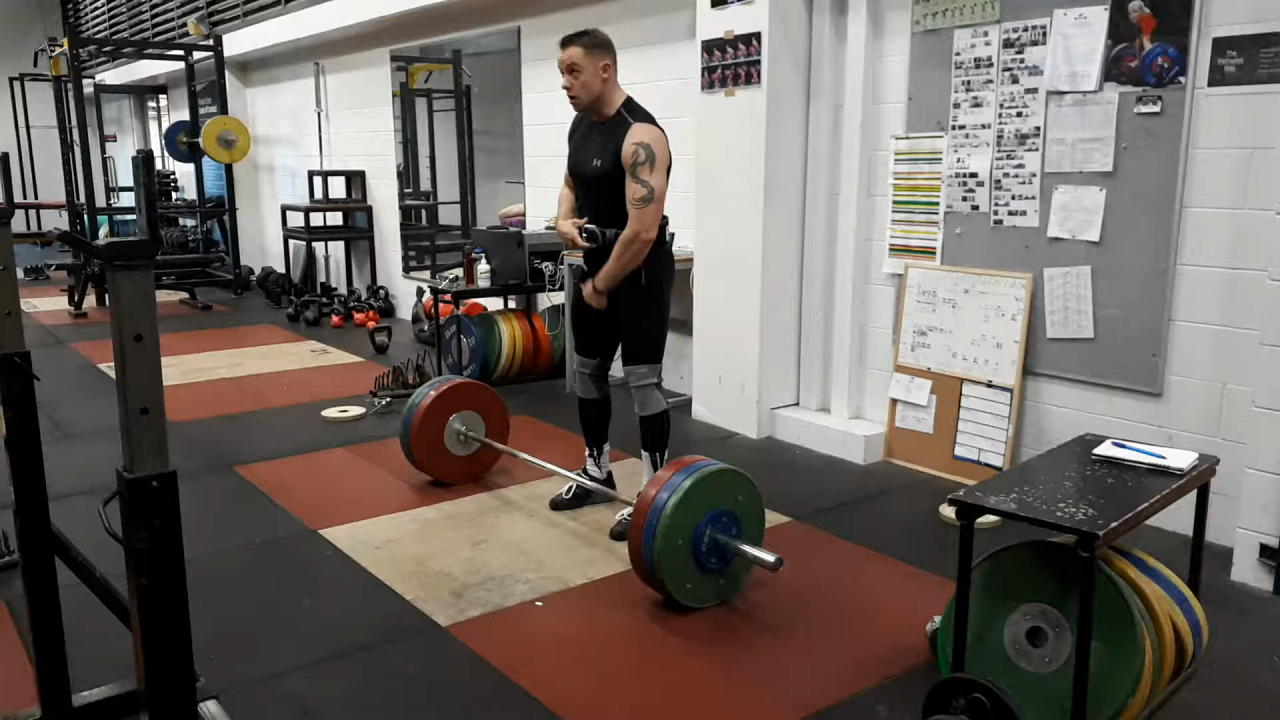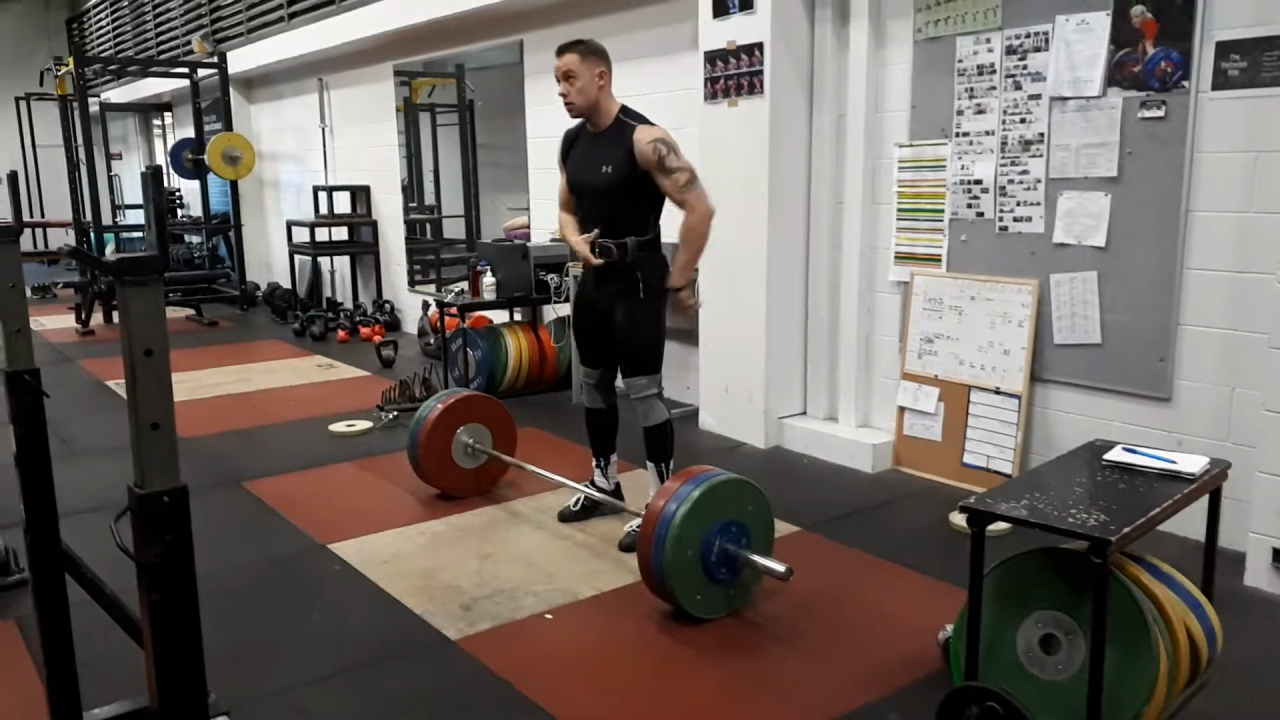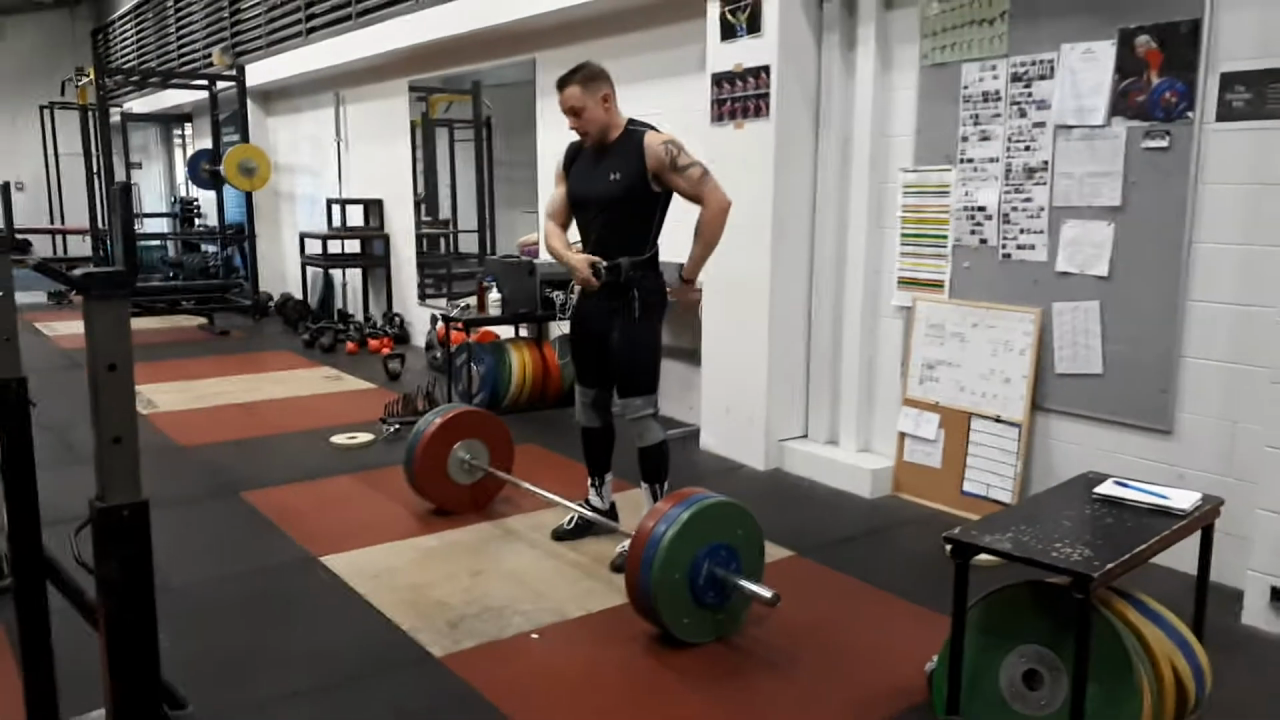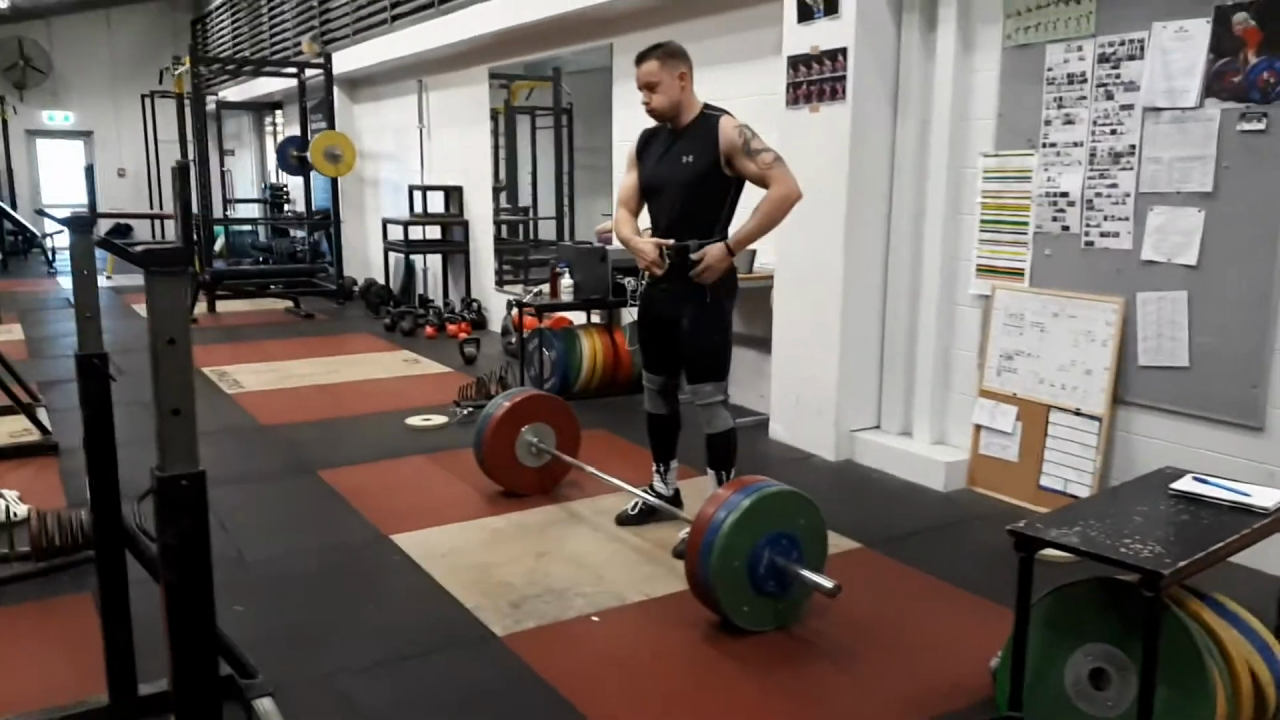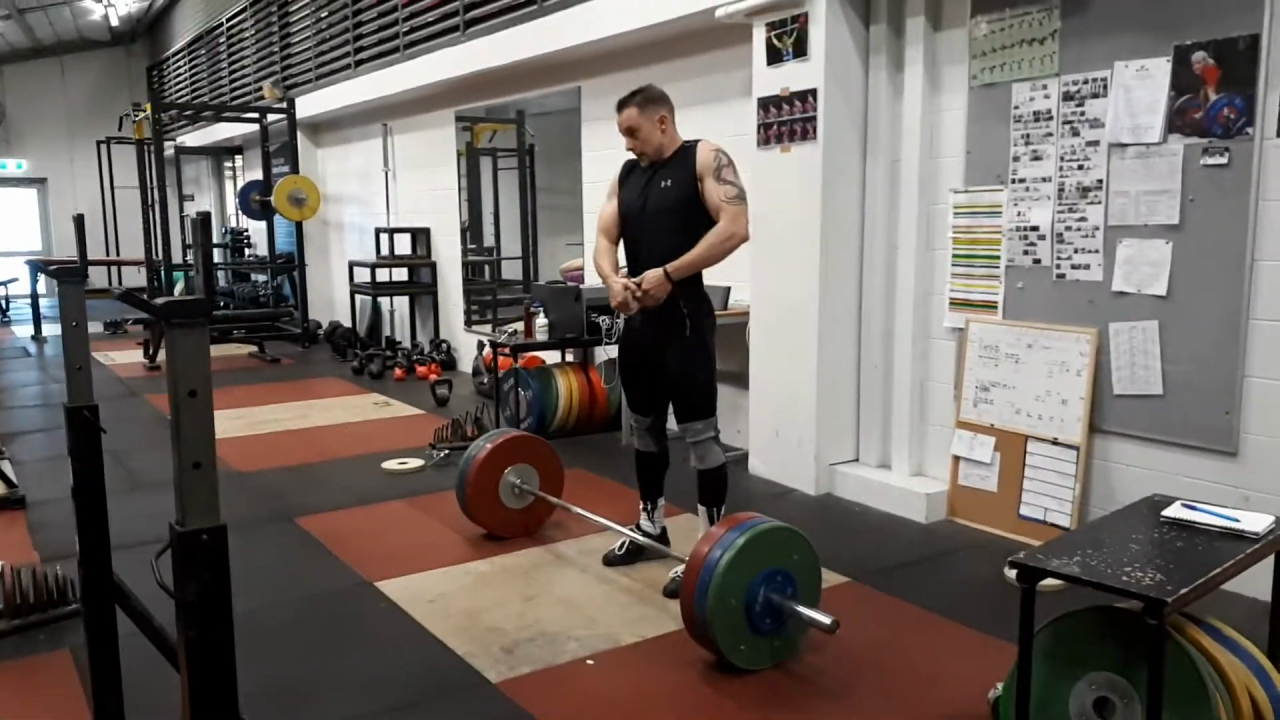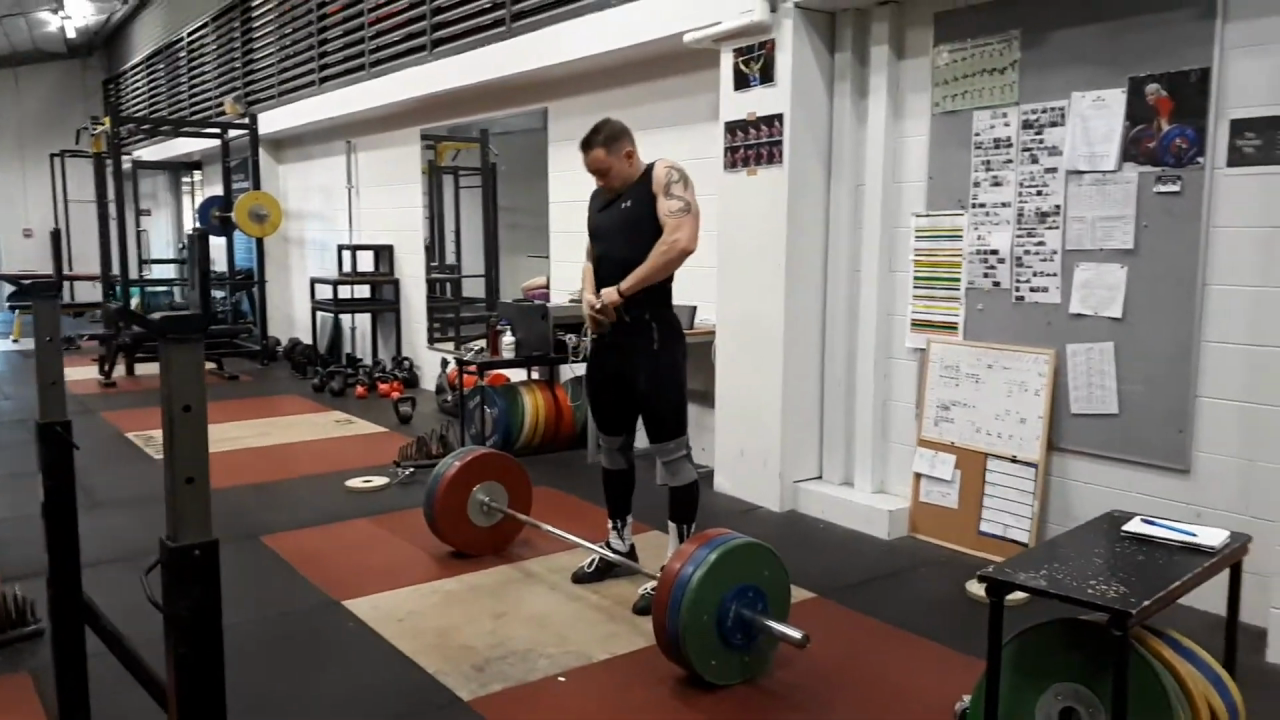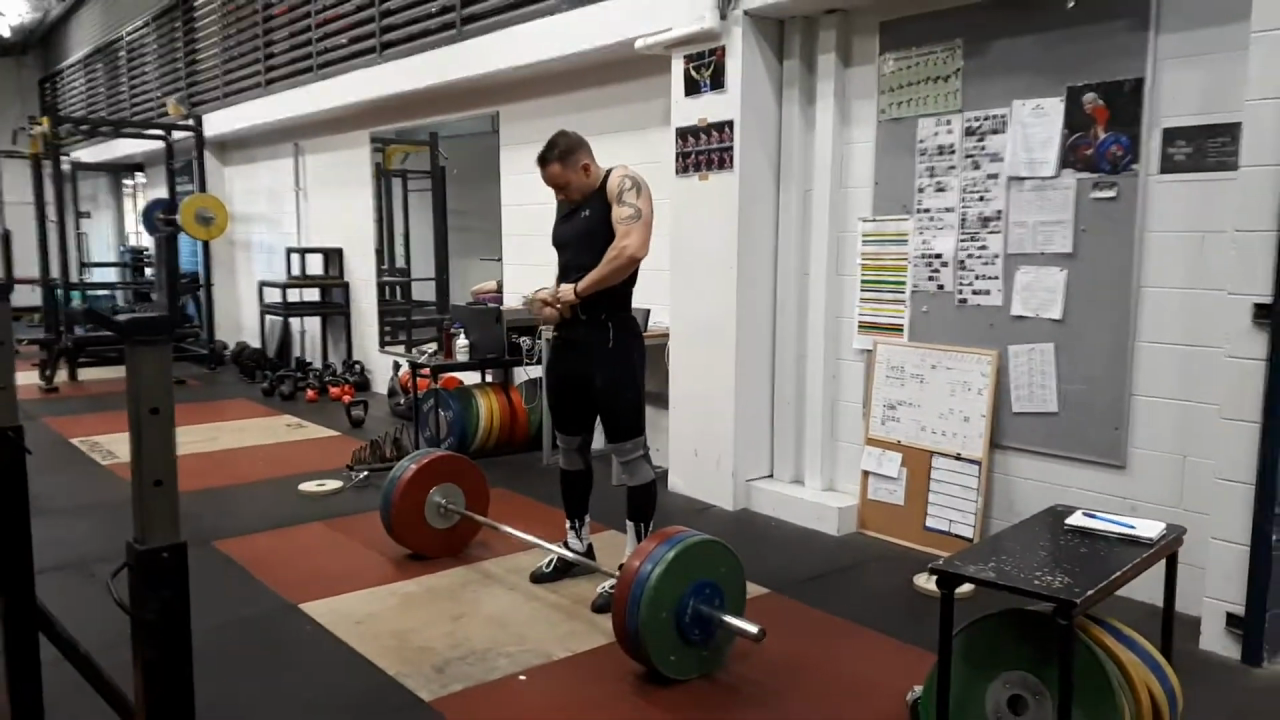
dt=0.7s
person 1, frame 1
left shoulder: (640, 136)
right shoulder: (580, 124)
left elbow: (643, 231)
left wrist: (602, 285)
right wrist: (564, 220)
left hip: (641, 271)
right hip: (596, 268)
left knee: (642, 379)
right knee: (587, 371)
right ankle: (596, 472)
person 1, frame 2
left shoulder: (644, 139)
right shoulder: (572, 142)
left elbow: (699, 209)
left wrist: (680, 283)
right wrist: (577, 242)
left hip: (638, 279)
right hip: (593, 278)
left knee: (643, 390)
right knee: (593, 382)
right ankle: (604, 483)
person 1, frame 3
left shoulder: (652, 147)
right shoulder: (574, 156)
left elbow: (716, 202)
right elbow: (553, 225)
left wrist: (689, 275)
right wrist: (571, 259)
left hip: (635, 294)
right hip: (591, 295)
left knee: (638, 409)
right knee: (589, 401)
right ankle: (599, 502)
person 1, frame 4
left shoulder: (724, 132)
right shoulder: (646, 143)
left elbow: (786, 189)
right elbow: (624, 210)
left wrist: (730, 247)
right wrist: (636, 242)
left hip: (703, 284)
right hip: (659, 282)
left knee: (708, 397)
right knee: (656, 389)
right ankle: (663, 489)
person 1, frame 5
left shoulder: (706, 159)
right shoulder: (628, 174)
left elbow: (735, 229)
right elbow: (605, 237)
left wrist: (668, 275)
right wrist: (612, 278)
left hip: (684, 317)
right hip: (638, 319)
left knee: (699, 432)
right knee: (644, 427)
right ankle: (651, 528)
person 1, frame 6
left shoulder: (665, 178)
right shoulder: (599, 199)
left elbow: (681, 241)
left wrist: (622, 292)
right wrist: (590, 297)
left hip: (652, 335)
right hip: (607, 338)
left knee: (670, 451)
right knee: (612, 446)
right ankle: (619, 545)
person 1, frame 7
left shoulder: (623, 185)
right shoulder: (569, 206)
left elbow: (631, 249)
left wrist: (577, 291)
right wrist: (555, 296)
left hip: (611, 337)
right hip: (568, 337)
left knee: (629, 451)
right knee: (571, 447)
right ankle: (577, 545)
